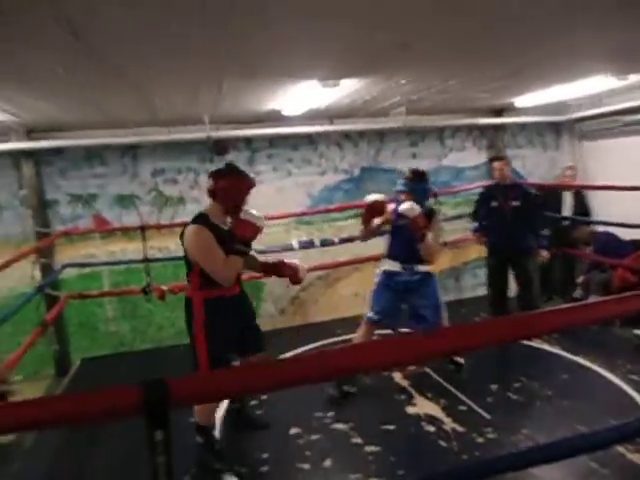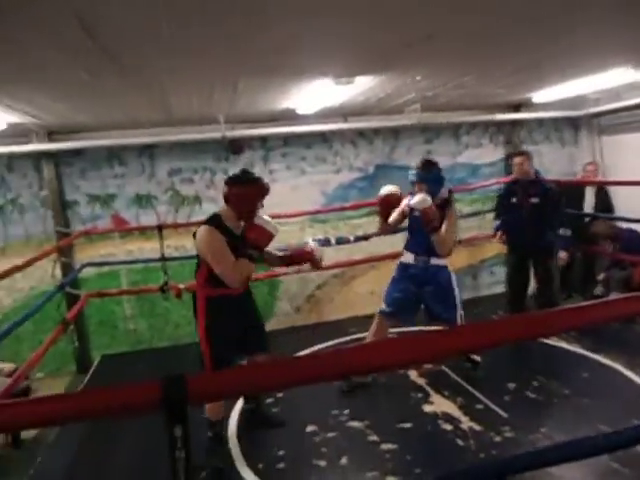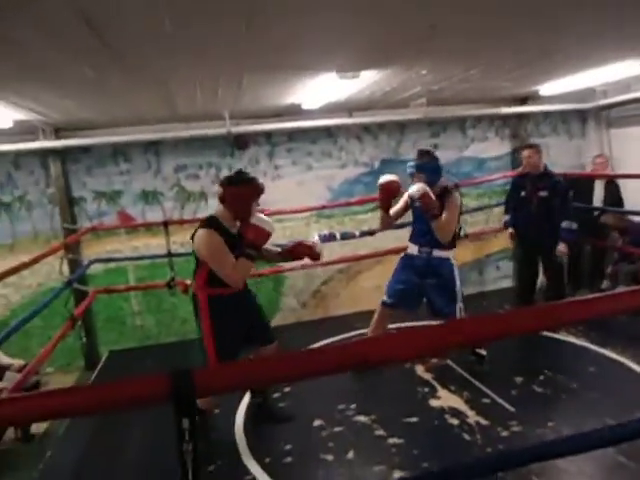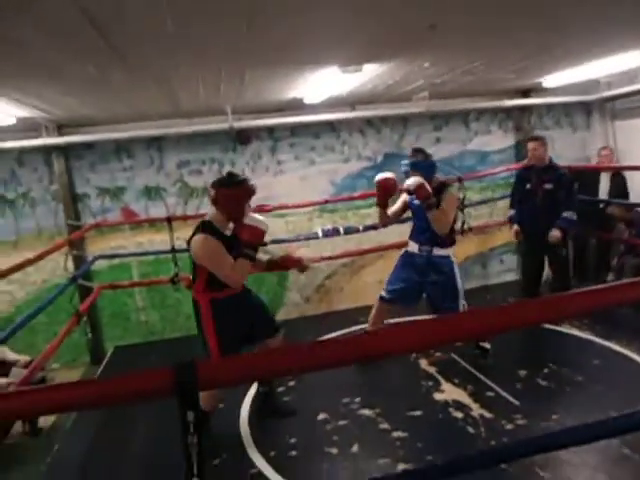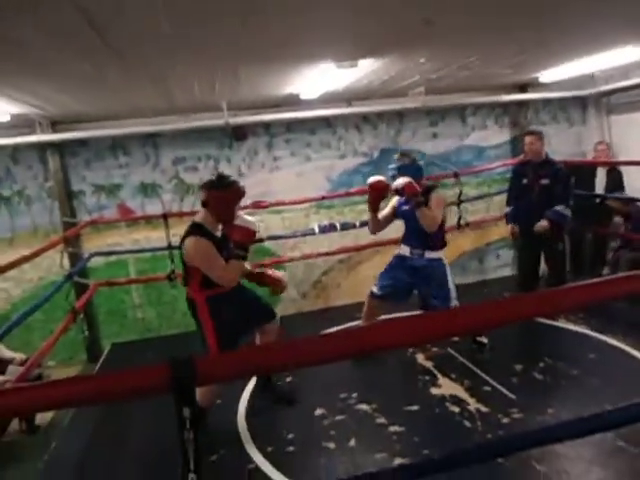
dt=0.1s
person 1, frame 1
left shoulder: (230, 222)
right shoulder: (197, 231)
left elbow: (244, 261)
right elbow: (225, 275)
left wrist: (276, 267)
right wrist: (242, 241)
left hip: (234, 299)
right hip: (207, 307)
left knee: (252, 356)
left ankle: (239, 412)
right ankle: (206, 445)
person 1, frame 2
left shoulder: (243, 225)
right shoulder: (210, 232)
left elbow: (264, 257)
right elbow: (234, 277)
left wrist: (294, 256)
right wrist: (254, 246)
left hip: (241, 298)
right hip: (214, 305)
left knee: (259, 357)
right knee: (220, 374)
left ankle: (254, 410)
right ankle: (215, 435)
person 1, frame 3
left shoulder: (238, 225)
right shoulder: (208, 235)
left elbow: (263, 254)
right elbow: (235, 278)
left wrist: (293, 251)
right wrist: (252, 246)
left hip: (239, 297)
right hip: (214, 304)
left knee: (267, 348)
left ankle: (260, 404)
person 1, frame 4
left shoulder: (232, 226)
right shoulder: (204, 240)
left elbow: (252, 261)
right elbow: (235, 277)
left wrist: (280, 262)
right wrist: (248, 245)
left hip: (238, 296)
right hip: (214, 305)
left knee: (273, 337)
left ankle: (267, 395)
person 1, frame 5
left shoulder: (220, 226)
right shoulder: (196, 241)
right elbow: (227, 278)
left wrist: (260, 275)
right wrist: (240, 246)
left hip: (230, 291)
right hip: (208, 301)
left knee: (270, 322)
left ankle: (266, 380)
person 2, frame 1
left shoulder: (431, 218)
right shoulder: (393, 209)
left elbow: (431, 257)
right elbow: (367, 235)
left wrist: (420, 231)
right wrist: (367, 219)
left hip: (420, 276)
right hip: (392, 273)
left knee: (437, 322)
right knee: (370, 323)
right ankle: (347, 377)
person 2, frame 2
left shoulder: (448, 208)
right shoulder: (410, 202)
left elbow: (445, 249)
right elbow: (385, 230)
left wrist: (431, 223)
right wrist: (384, 213)
left hip: (436, 270)
right hip: (410, 266)
left knee: (454, 320)
right knee: (384, 315)
left ankle: (468, 351)
person 2, frame 3
left shoulder: (451, 198)
right shoulder: (412, 195)
left elbow: (445, 237)
right elbow: (386, 223)
left wrist: (430, 209)
right wrist: (385, 204)
left hip: (439, 262)
right hip: (413, 257)
left knee: (454, 316)
right knee: (386, 306)
person 2, frame 4
left shoulder: (447, 193)
right shoulder: (410, 193)
left elbow: (443, 228)
right elbow: (384, 222)
left wrist: (428, 200)
right wrist: (382, 201)
left hip: (440, 260)
right hip: (413, 255)
left knee: (456, 311)
right knee: (384, 300)
person 2, frame 5
left shoulder: (434, 196)
right shoulder: (399, 199)
left elbow: (432, 226)
right elbow: (374, 229)
left wrist: (415, 199)
right wrist: (373, 204)
left hip: (431, 262)
right hip: (405, 258)
left knee: (449, 309)
right knee: (373, 298)
person 3, frame 1
left shoulder: (525, 193)
right shoulder: (488, 193)
left elbow: (538, 219)
right elbow: (478, 216)
left wrist: (543, 246)
right wrist: (478, 231)
left hip: (521, 248)
right hip: (496, 248)
left knee: (527, 287)
right knee: (496, 288)
person 3, frame 2
left shoulder: (546, 189)
right shoulder: (510, 189)
left elbow: (558, 218)
right elbow: (501, 213)
left wrist: (562, 246)
right wrist: (500, 230)
left hip: (543, 246)
right hip: (517, 245)
left knee: (547, 285)
right knee: (515, 286)
person 3, frame 3
left shoulder: (555, 183)
right shoulder: (518, 182)
left elbow: (565, 214)
right elbow: (510, 207)
left wrist: (564, 240)
right wrist: (510, 226)
left hip: (550, 242)
right hip: (524, 241)
left knee: (555, 280)
right knee: (524, 281)
person 3, frame 4
left shoulder: (560, 175)
right shoulder: (523, 174)
left elbow: (569, 206)
right elbow: (515, 201)
left wrist: (560, 228)
right wrist: (515, 222)
left hip: (555, 234)
right hip: (530, 234)
left knee: (561, 274)
right knee: (529, 274)
person 3, frame 5
left shoulder: (556, 170)
right shoulder: (519, 170)
left elbow: (563, 201)
right elbow: (512, 198)
left wrist: (549, 220)
right wrist: (511, 220)
left hip: (551, 229)
right hip: (526, 230)
left knee: (556, 269)
right knee: (526, 271)
person 4, frame 1
left shoulder: (579, 195)
right shoulder: (550, 192)
left elbow: (585, 215)
left hip: (569, 234)
right hip: (551, 233)
left knee: (569, 264)
right knee: (547, 263)
left ankle: (567, 292)
right ankle: (546, 292)
person 4, frame 2
left shoulder: (602, 191)
right shoulder: (573, 187)
left elbow: (609, 211)
right hip: (572, 230)
left knee: (589, 261)
right knee: (567, 260)
left ankle: (588, 290)
right ankle: (566, 290)
person 4, frame 3
left shoulder: (613, 185)
right shoulder: (582, 180)
left elbow: (618, 207)
left hip: (600, 226)
right hip: (580, 224)
left knee: (598, 256)
right knee: (575, 254)
left ankle: (595, 285)
right ankle: (574, 285)
person 4, frame 4
left shoulder: (619, 177)
right shoulder: (587, 172)
left elbow: (624, 199)
left hip: (606, 219)
right hip: (585, 217)
left knee: (604, 249)
right knee: (580, 247)
left ankle: (601, 278)
right ankle: (580, 278)
person 4, frame 5
left shoulder: (615, 173)
right shoulder: (583, 167)
left elbow: (619, 195)
right elbow: (567, 174)
left hip: (602, 214)
right hip: (581, 212)
left knee: (600, 245)
right knee: (576, 242)
left ankle: (596, 273)
right ankle: (576, 273)
